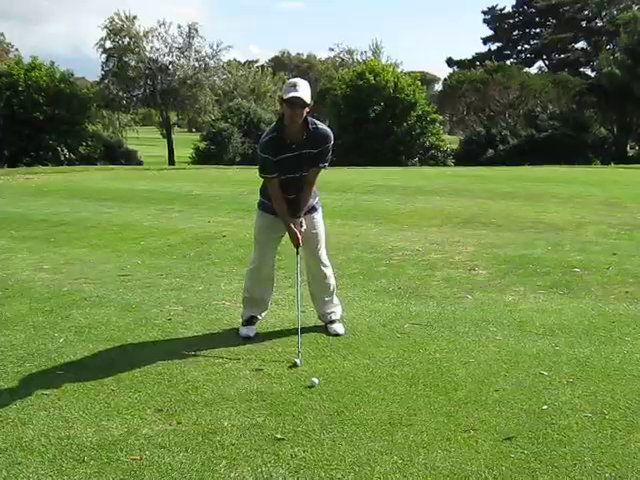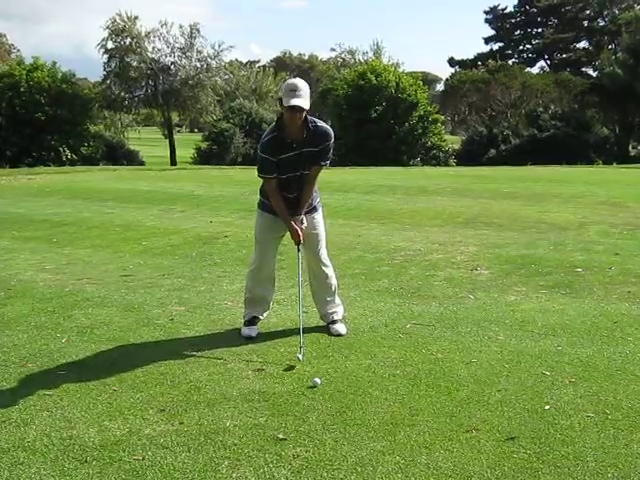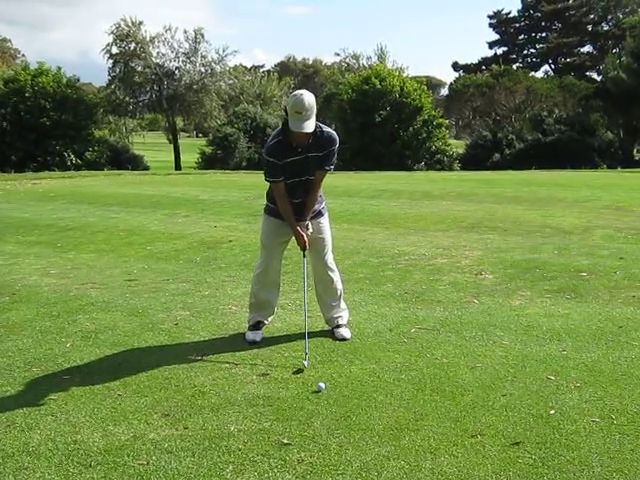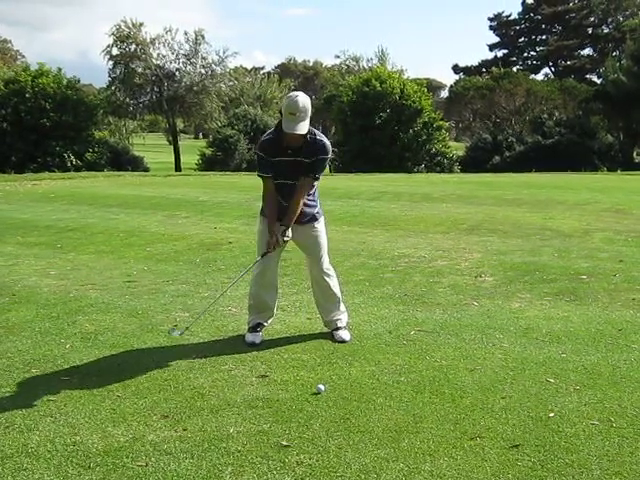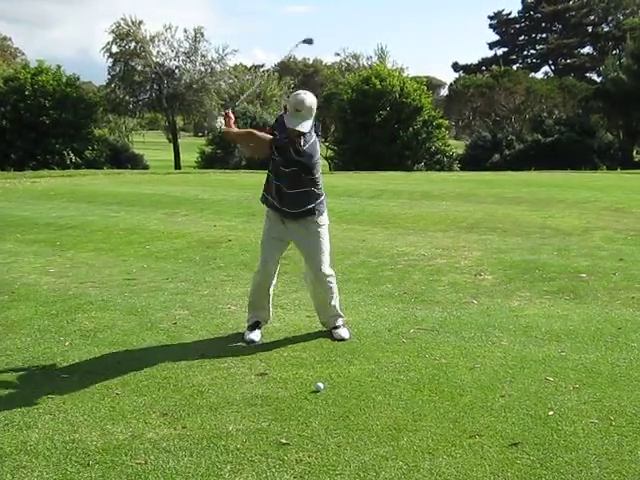
dt=1s
person 1, frame 1
left shoulder: (322, 136)
right shoulder: (269, 141)
left elbow: (310, 181)
right elbow: (273, 189)
left wrist: (299, 217)
right wrist: (289, 224)
left hip: (308, 207)
right hip: (272, 209)
left knee: (319, 261)
right knee: (261, 262)
left ankle: (331, 314)
right ankle: (251, 315)
person 1, frame 2
left shoulder: (323, 134)
right shoulder: (269, 142)
left elbow: (312, 179)
right elbow: (271, 189)
left wrist: (300, 216)
right wrist: (288, 223)
left hip: (309, 207)
right hip: (272, 210)
left knee: (320, 261)
right knee: (262, 262)
left ankle: (332, 315)
right ankle: (253, 316)
person 1, frame 3
left shoulder: (328, 139)
right shoulder: (274, 146)
left elbow: (317, 184)
right elbow: (279, 193)
left wrist: (305, 222)
right wrist: (294, 228)
left hip: (314, 212)
right hip: (278, 214)
left knee: (325, 265)
right knee: (267, 266)
left ankle: (337, 319)
right ankle: (257, 320)
person 1, frame 4
left shoulder: (321, 146)
right shoulder: (266, 145)
left elbow: (301, 192)
right elbow: (269, 191)
left wrist: (288, 227)
right wrist: (269, 231)
left hip: (308, 217)
right hip: (274, 216)
left knee: (321, 269)
right knee: (264, 269)
left ankle: (336, 320)
right ankle: (257, 321)
person 1, frame 5
left shoulder: (304, 146)
right shoulder: (282, 124)
left elbow: (262, 143)
right elbow: (258, 149)
left wrist: (230, 132)
right wrist: (234, 131)
left hip: (311, 216)
right hip: (279, 215)
left knee: (320, 271)
right knee: (265, 269)
left ankle: (333, 320)
right ankle: (256, 321)
